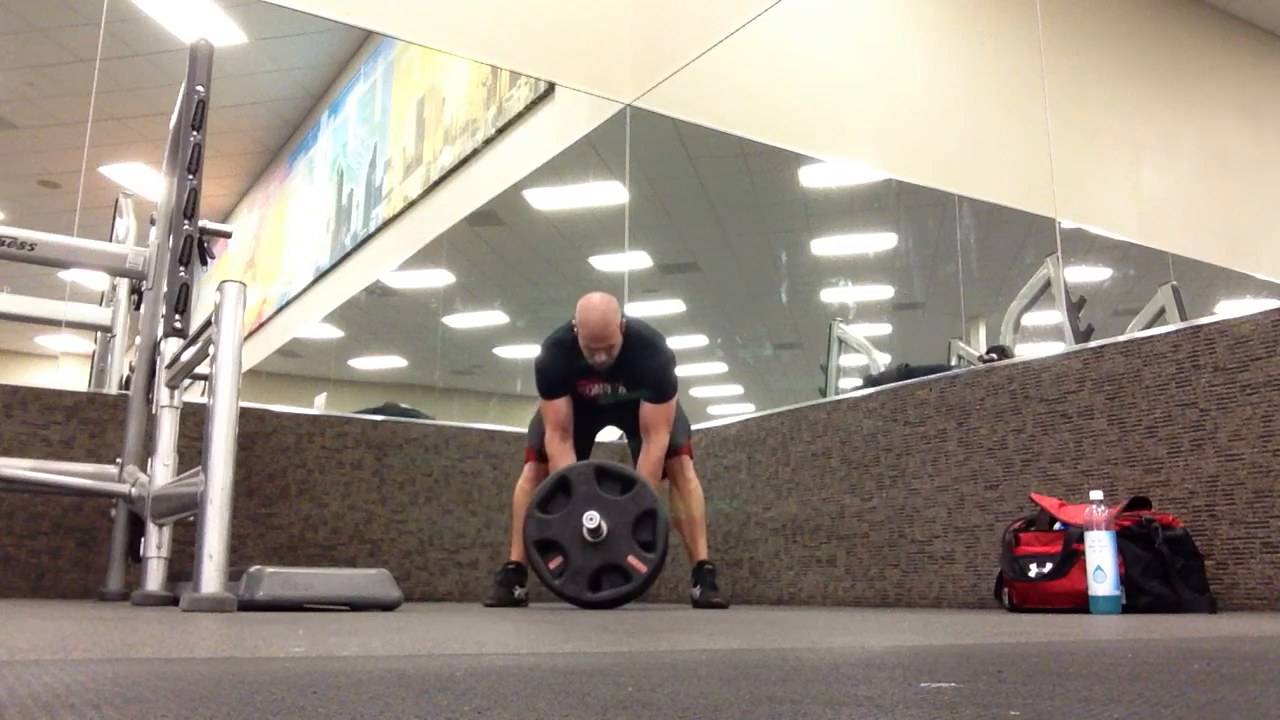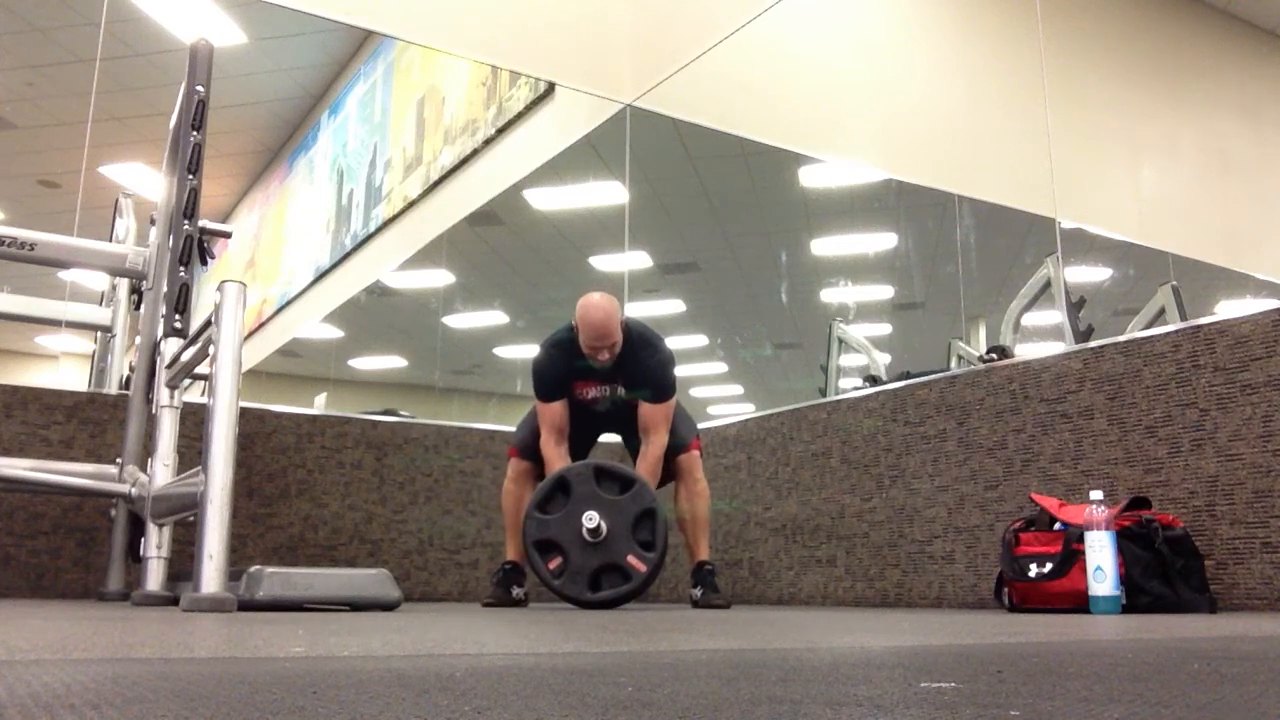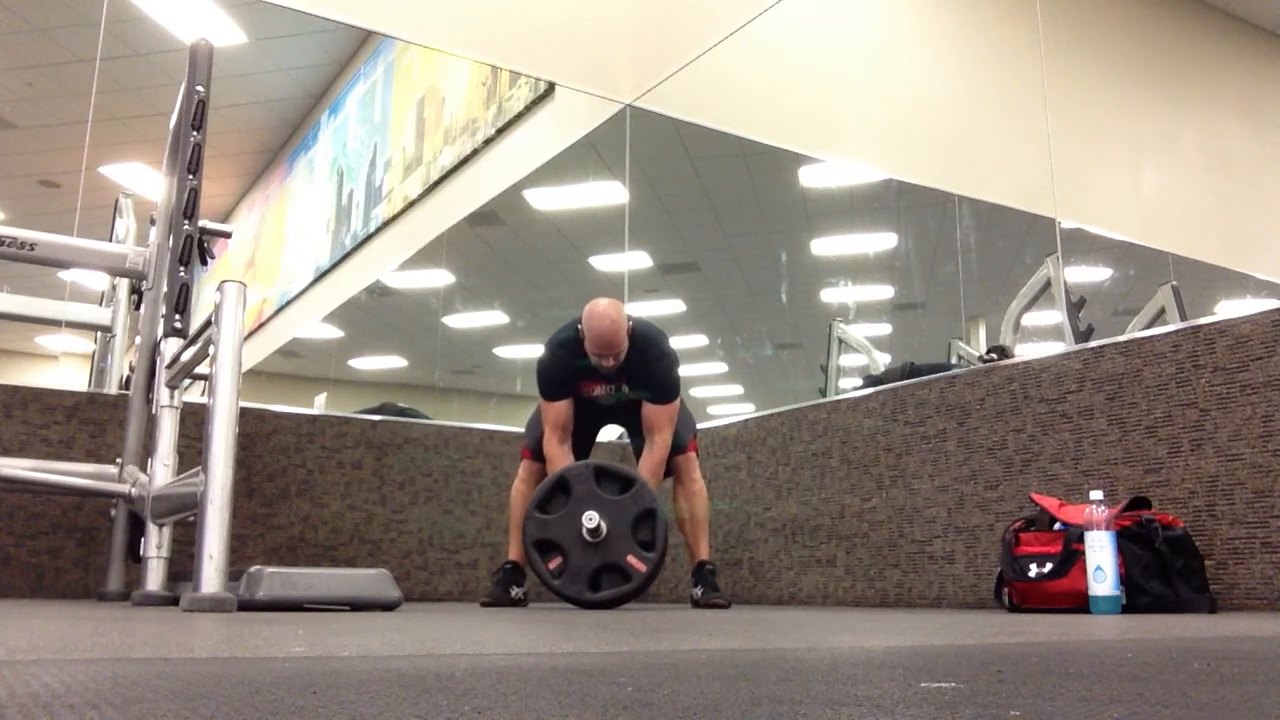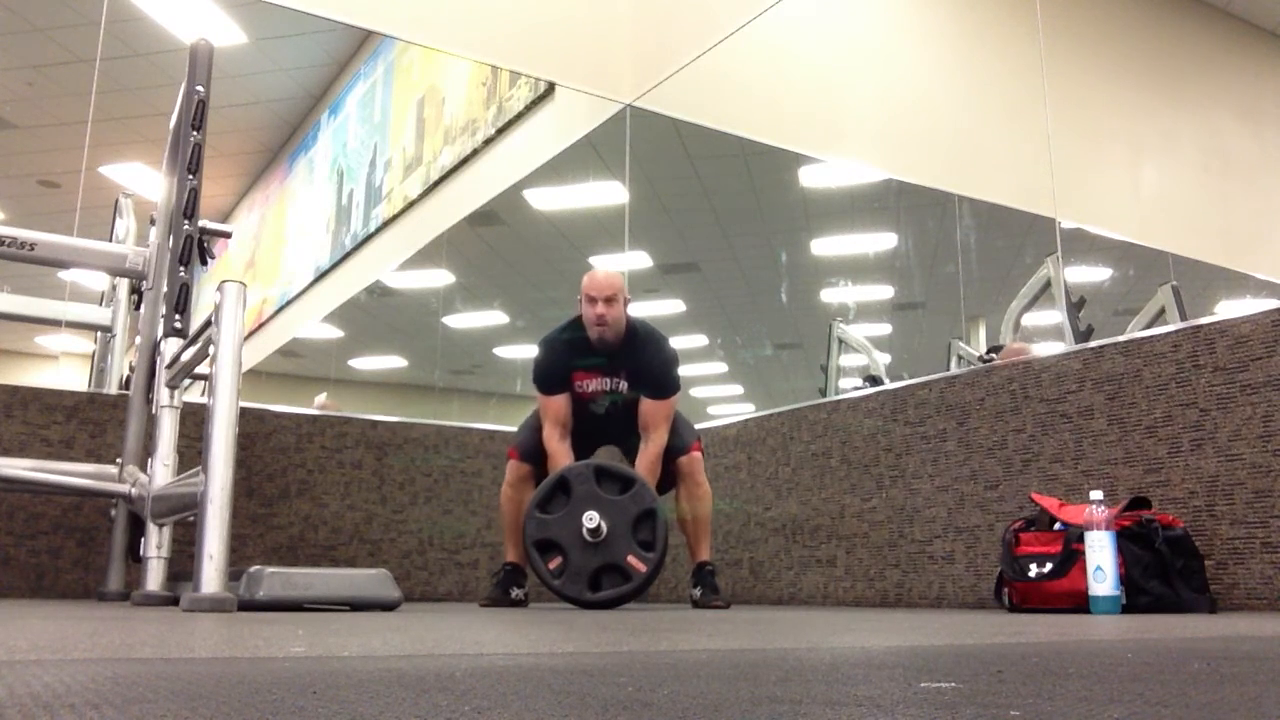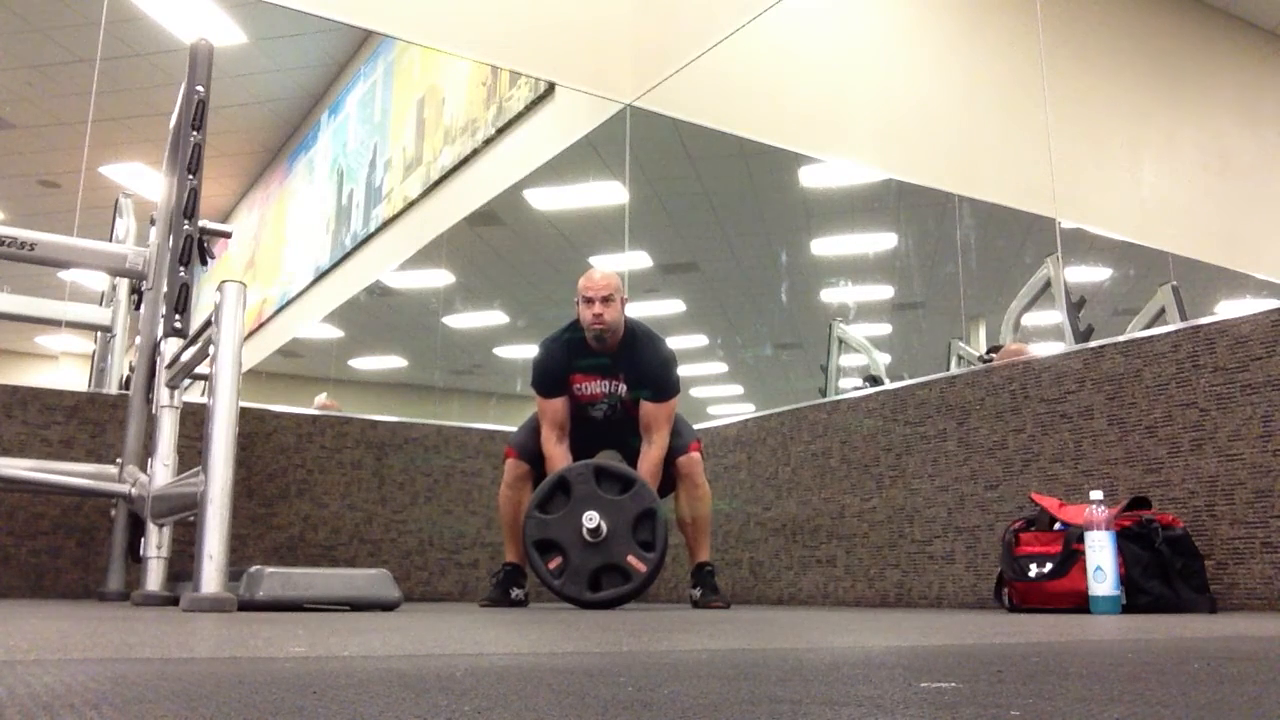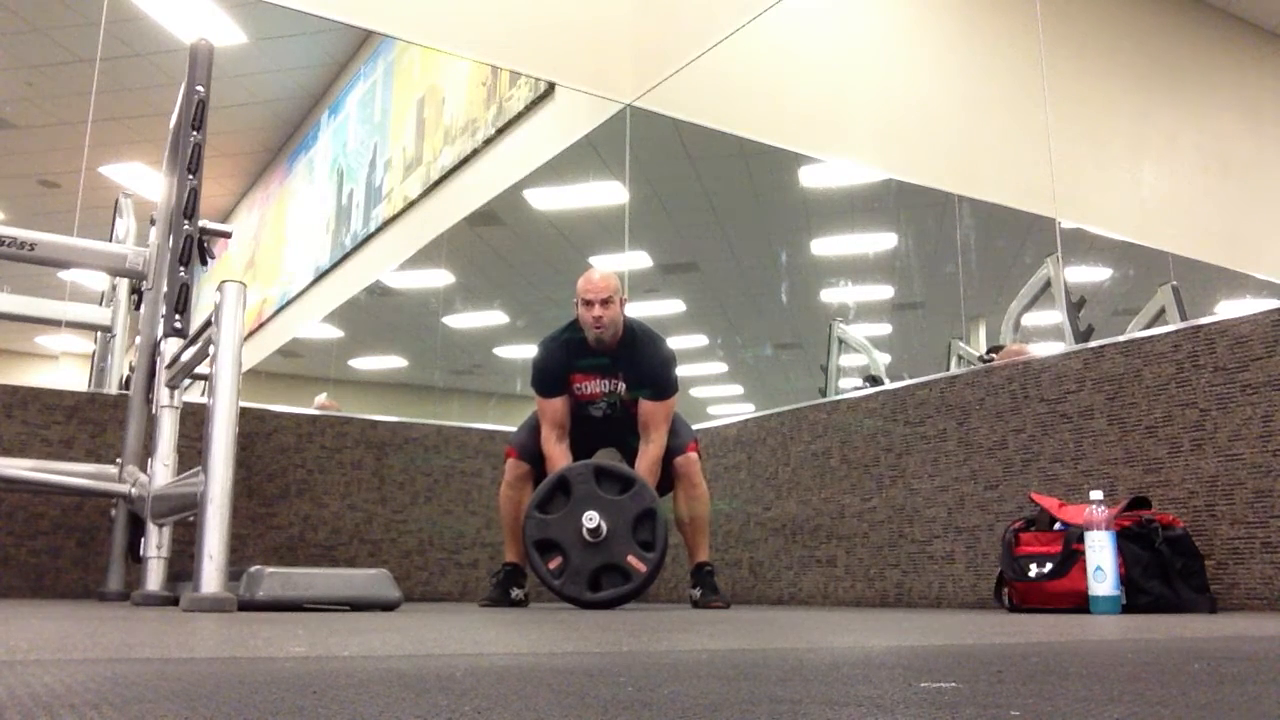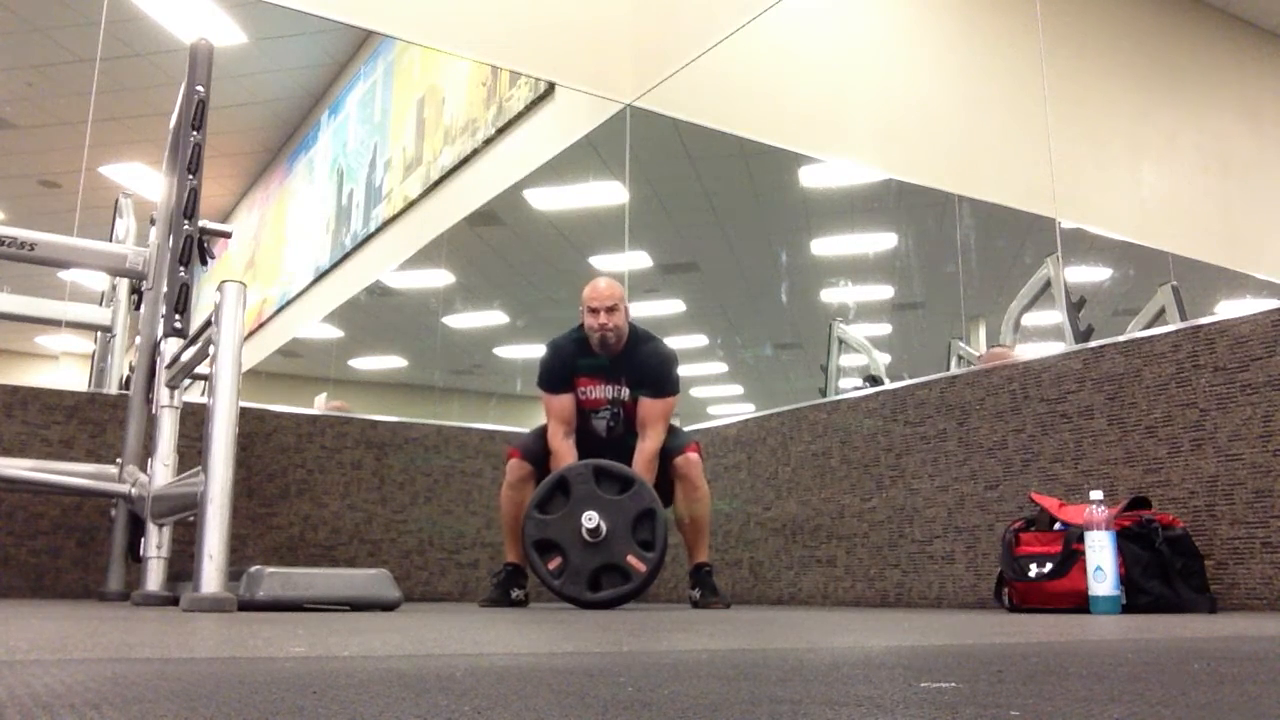
dt=0.7s
person 1, frame 1
left shoulder: (653, 352)
right shoulder: (554, 353)
left elbow: (655, 439)
right elbow: (559, 438)
left hip: (642, 402)
right hip: (576, 401)
left knee: (679, 464)
right knee: (535, 467)
left ankle: (704, 576)
right ankle: (513, 575)
person 1, frame 2
left shoulder: (652, 353)
right shoulder: (552, 356)
left elbow: (654, 439)
right elbow: (554, 440)
left hip: (640, 409)
right hip: (575, 409)
left knee: (689, 461)
right knee: (520, 464)
left ankle: (703, 577)
right ankle: (512, 576)
person 1, frame 3
left shoulder: (656, 351)
right shoulder: (557, 354)
left elbow: (658, 439)
right elbow: (557, 439)
left hip: (645, 401)
right hip: (577, 401)
left knee: (685, 461)
right knee: (531, 465)
left ankle: (704, 576)
right ankle: (511, 575)
person 1, frame 4
left shoulder: (655, 349)
right shoulder: (556, 348)
left elbow: (653, 437)
right elbow: (557, 432)
left hip: (637, 415)
right hip: (576, 416)
left knee: (690, 463)
right knee: (519, 467)
left ankle: (704, 576)
right ankle: (512, 575)
person 1, frame 5
left shoulder: (654, 353)
right shoulder: (554, 352)
left elbow: (654, 439)
right elbow: (555, 435)
left hip: (637, 421)
right hip: (576, 421)
left knee: (690, 463)
right knee: (516, 465)
left ankle: (703, 577)
right ankle: (512, 576)
person 1, frame 6
left shoulder: (653, 351)
right shoulder: (554, 351)
left elbow: (652, 438)
right elbow: (555, 436)
left hip: (638, 418)
right hip: (575, 418)
left knee: (687, 462)
right knee: (517, 465)
left ankle: (702, 576)
right ankle: (512, 576)
person 1, frame 7
left shoulder: (656, 356)
right shoulder: (560, 355)
left elbow: (651, 435)
right elbow: (561, 432)
left hip: (634, 441)
right hip: (582, 439)
left knee: (688, 462)
right knee: (518, 465)
left ankle: (701, 578)
right ankle: (512, 577)
